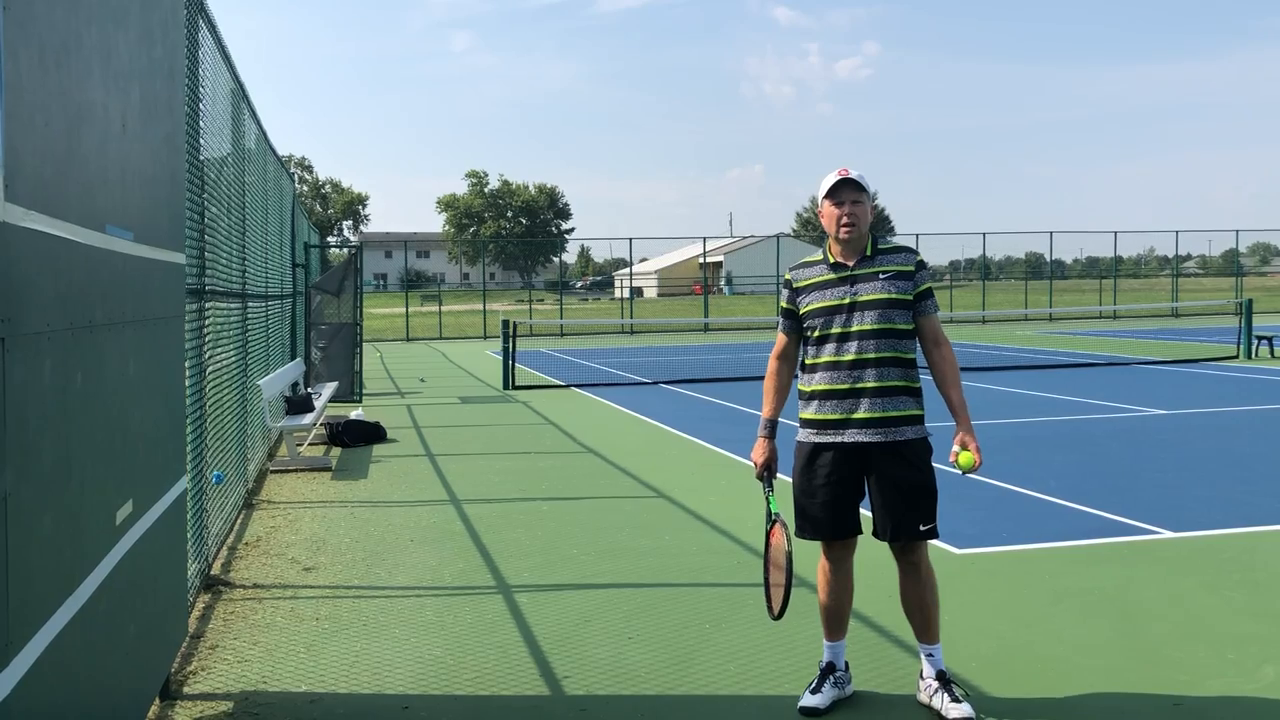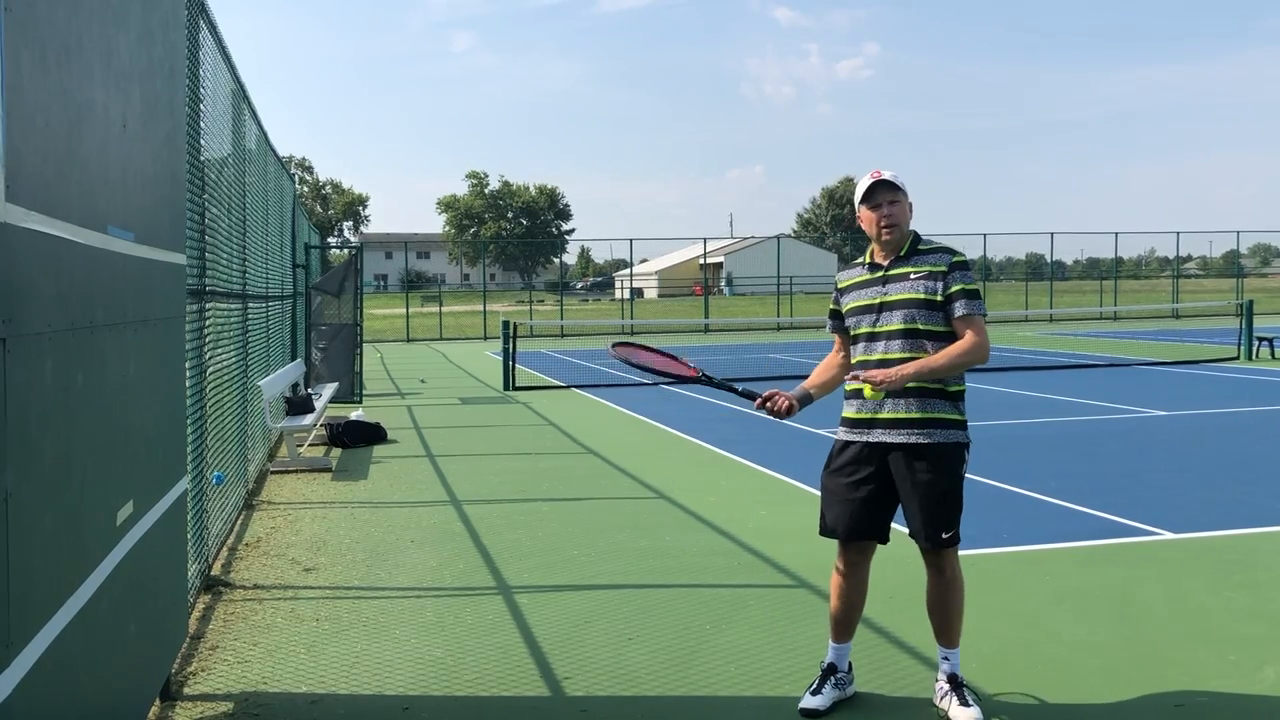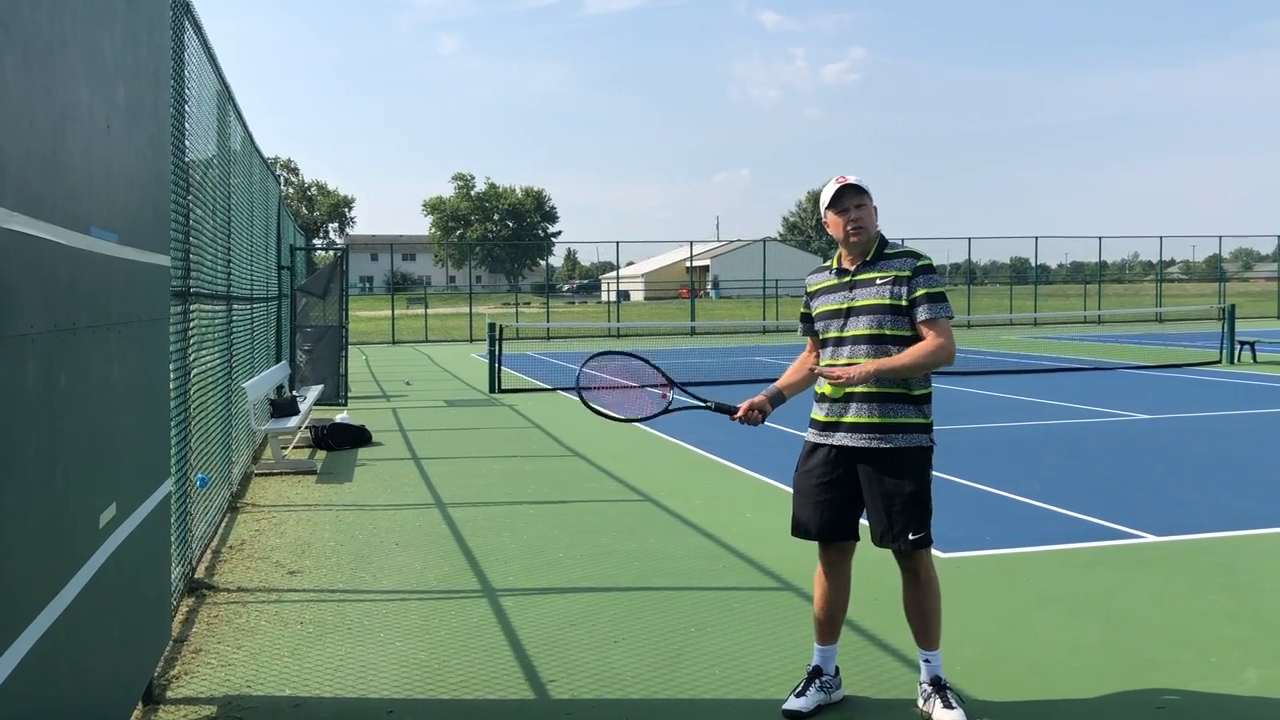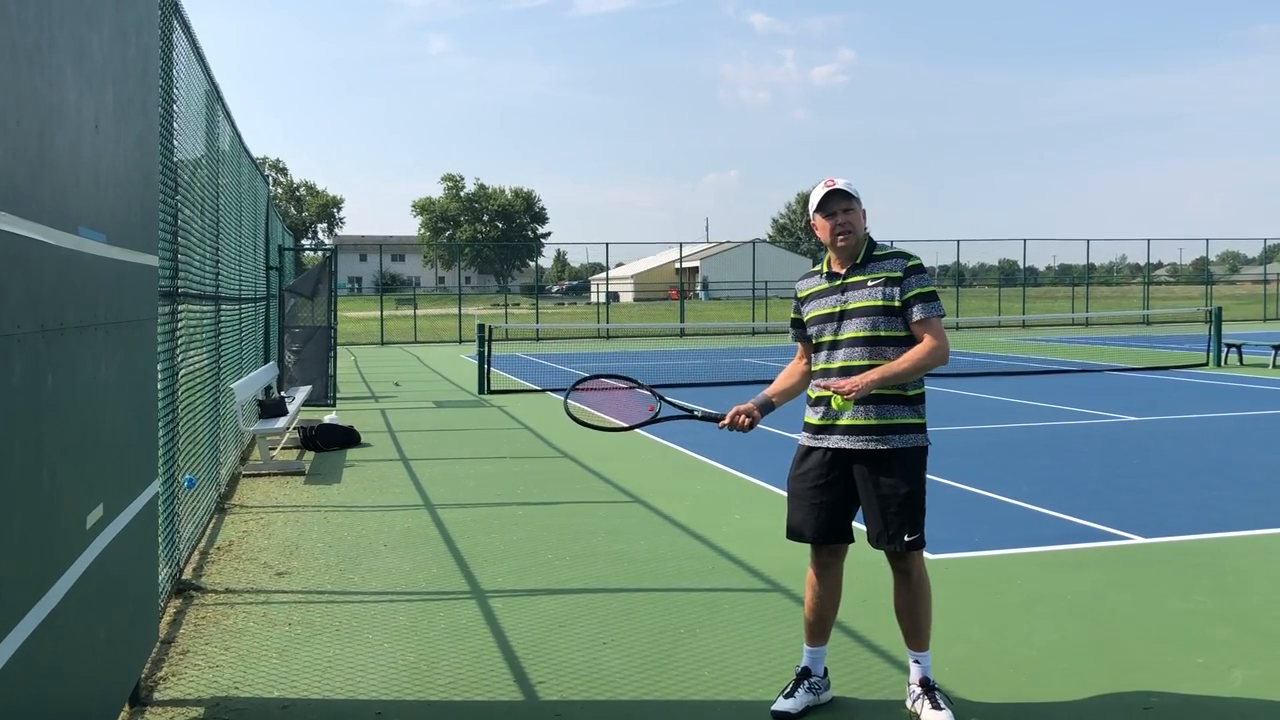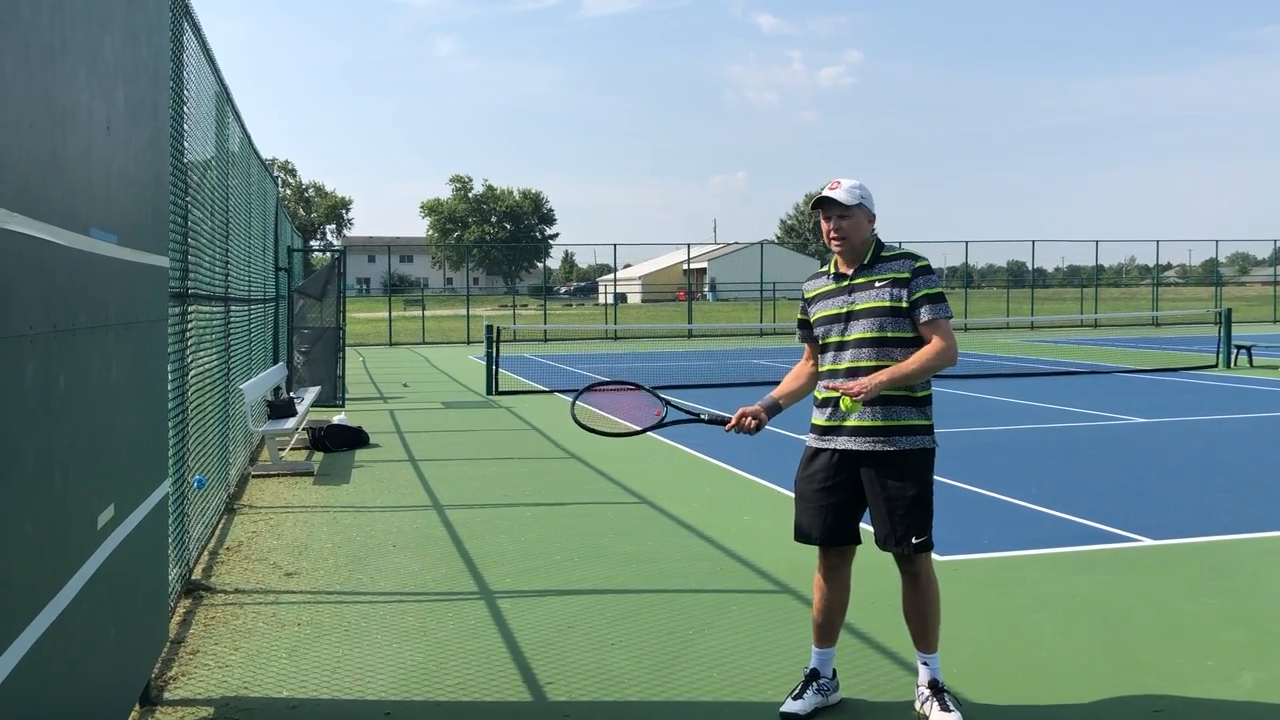
dt=1s
person 1, frame 1
left shoulder: (907, 264)
right shoulder: (799, 277)
left elbow: (936, 345)
right elbow: (782, 358)
left wrist: (962, 422)
right wrist: (765, 432)
left hip: (899, 437)
right hip: (823, 439)
left knee: (912, 553)
right knee: (834, 550)
left ankle: (933, 674)
right ankle: (834, 668)
person 1, frame 2
left shoulder: (947, 265)
right shoulder: (847, 279)
left elbow: (977, 346)
left wrist: (905, 372)
right wrist: (798, 396)
left hip: (932, 438)
right hip: (859, 438)
left knee: (940, 555)
right knee: (851, 550)
right ankle: (837, 669)
person 1, frame 3
left shoulder: (913, 267)
right shoulder: (817, 281)
left elbow: (942, 347)
left wrist: (867, 370)
right wrist: (771, 396)
left hip: (898, 441)
right hip: (829, 440)
left knee: (913, 555)
right knee: (832, 551)
right ankle: (824, 673)
person 1, frame 4
left shoulder: (903, 268)
right shoulder: (806, 285)
left elbow: (936, 348)
left wrist: (868, 380)
right wrist: (761, 404)
left hip: (893, 442)
right hip: (822, 443)
left knee: (905, 557)
right knee: (823, 554)
right ankle: (812, 674)
person 1, frame 5
left shoulder: (911, 270)
right shoulder: (814, 287)
left elbow: (944, 349)
left wrist: (876, 381)
right wrist: (765, 407)
left hip: (900, 444)
right hip: (828, 445)
left knee: (913, 559)
right knee: (831, 556)
right ankle: (821, 675)
